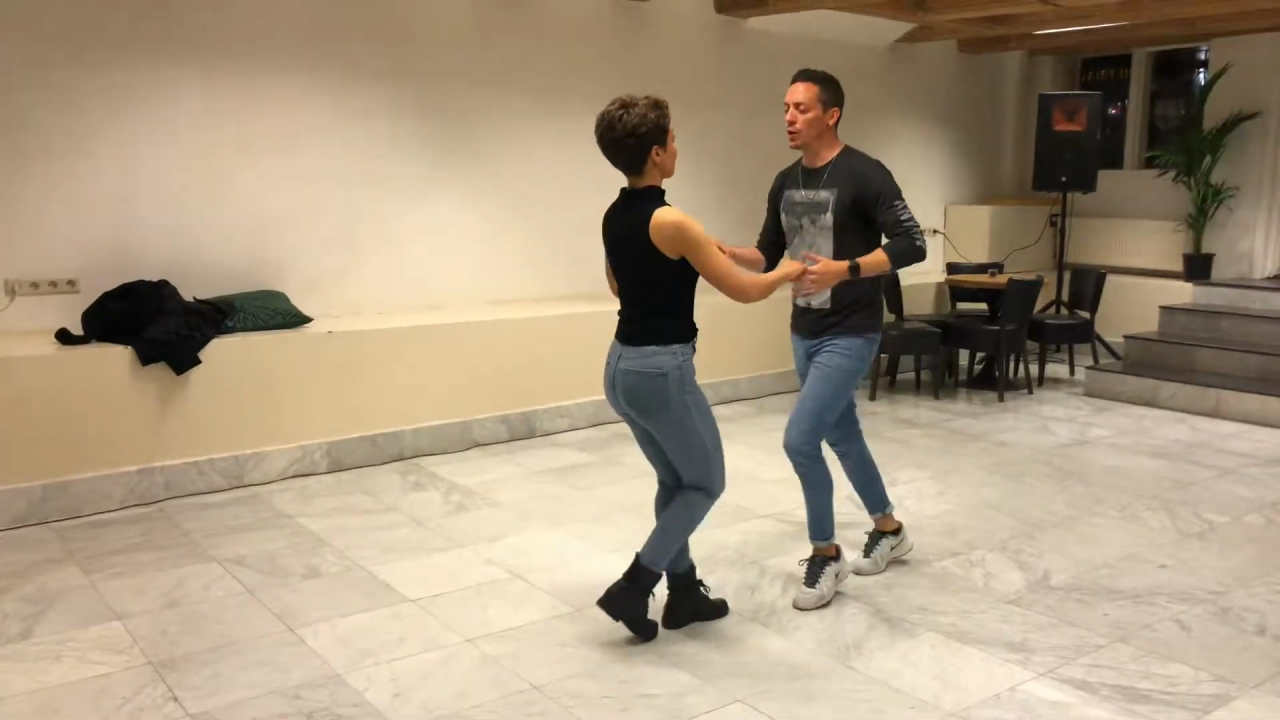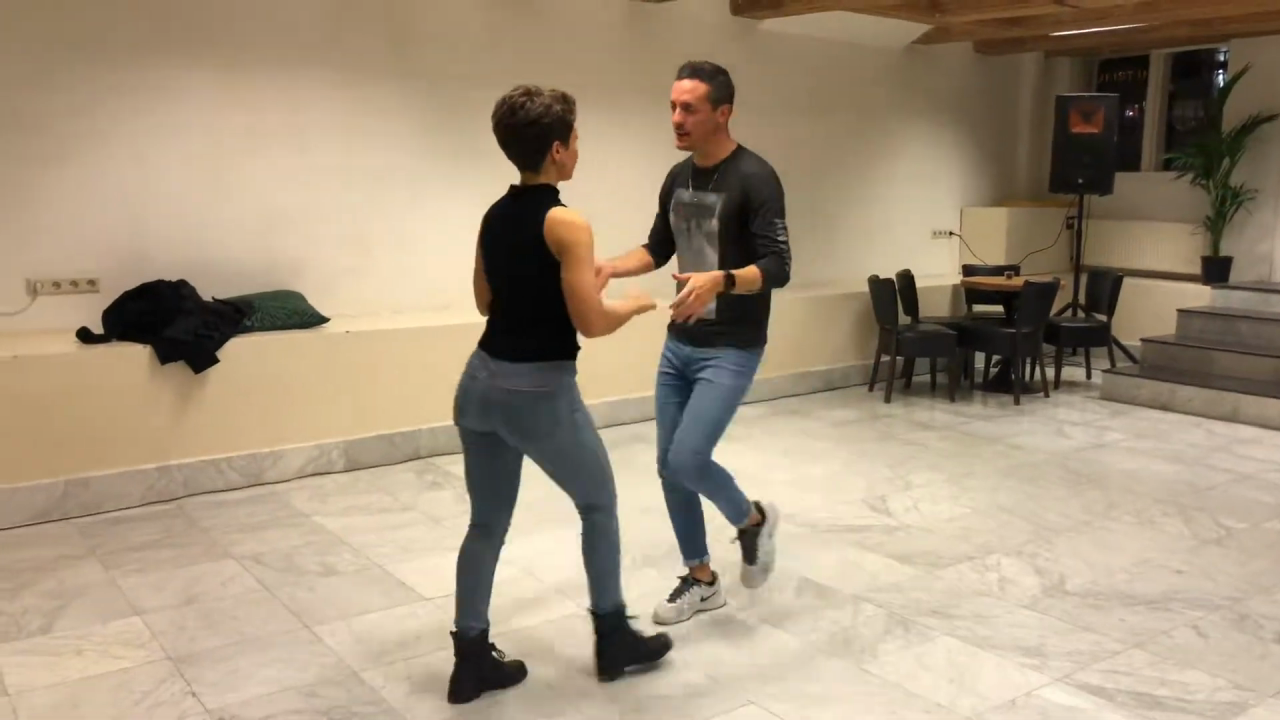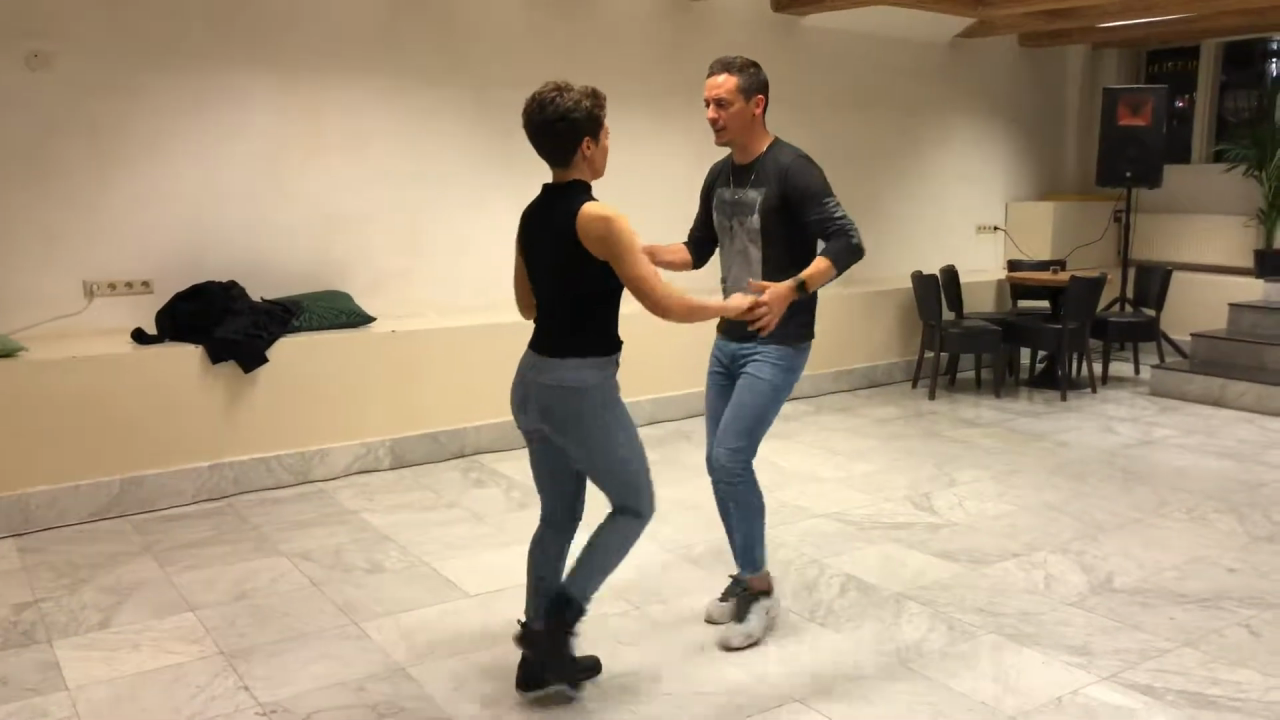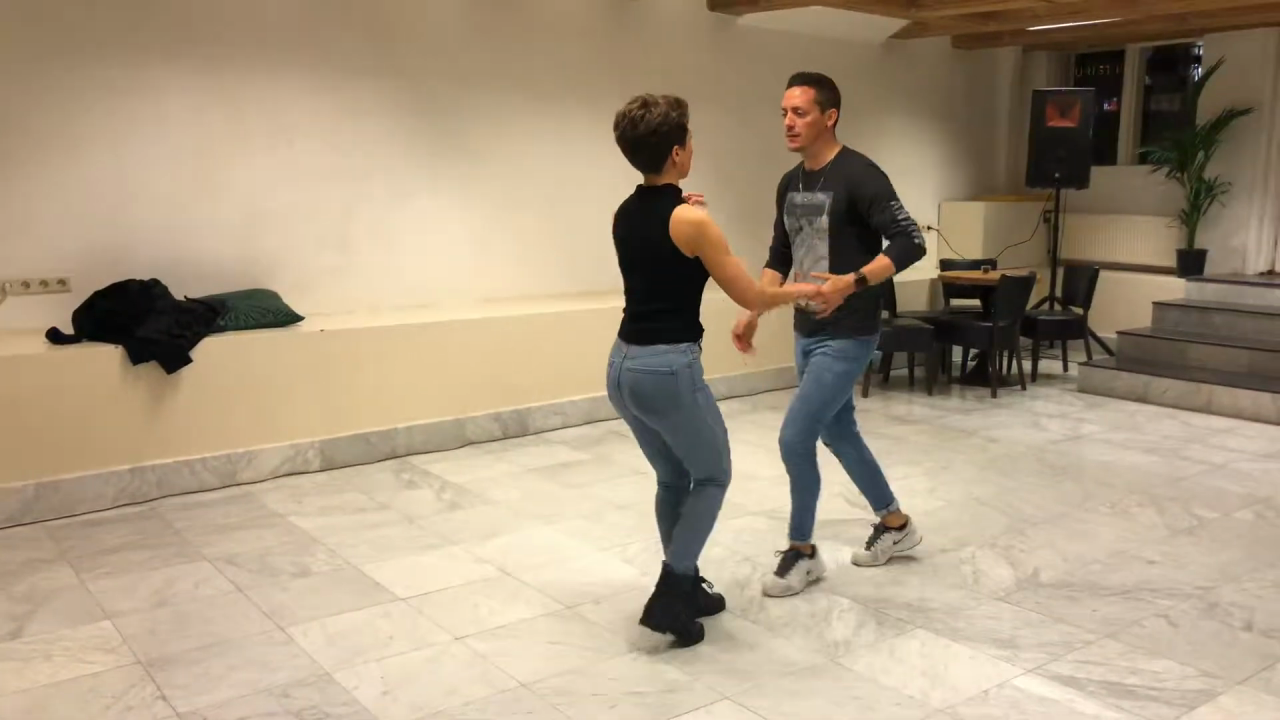
dt=1s
person 1, frame 1
left shoulder: (615, 217)
right shoulder: (670, 222)
right elbow: (744, 290)
right wrist: (789, 270)
left hip: (623, 365)
right hip: (659, 371)
left knee: (675, 480)
right knee: (704, 484)
left ankle: (685, 594)
right ankle: (634, 586)
person 1, frame 2
left shoulder: (493, 219)
right shoulder: (566, 224)
right elbow: (590, 322)
right wrist: (635, 303)
left hip: (483, 381)
right hip: (539, 390)
left knee: (486, 524)
right knee: (597, 504)
left ankle: (472, 658)
right ankle: (613, 639)
person 1, frame 3
left shoulder: (532, 217)
right shoulder: (595, 218)
right elbow: (665, 303)
right wrist: (732, 305)
left hip: (534, 380)
right hip: (581, 386)
left knee: (558, 517)
right knee: (634, 505)
left ankle: (544, 647)
right ankle: (557, 620)
person 1, frame 4
left shoulder: (626, 214)
right shoulder: (690, 220)
right elbow: (751, 297)
right wrist: (807, 290)
left hip: (624, 365)
right hip: (666, 369)
left knee: (675, 479)
right knee: (712, 477)
left ankle: (685, 586)
right ankle: (671, 595)
person 2, frame 1
left shoulder: (865, 174)
right shoulder: (785, 183)
left elbow: (911, 244)
right elbow: (769, 255)
left wrist: (846, 270)
right wrist: (723, 252)
left hip: (849, 336)
right hip: (805, 334)
left knee: (799, 440)
right knee: (842, 437)
left ankle: (825, 554)
right ankle: (888, 528)
person 2, frame 2
left shoulder: (754, 178)
right shoulder: (677, 179)
left elbow: (777, 268)
right elbow: (657, 250)
left wrist: (719, 282)
right wrist: (604, 268)
left hip: (731, 350)
right hip: (678, 346)
left knee: (691, 463)
right knee: (669, 465)
left ankle: (752, 520)
right ankle: (701, 578)
person 2, frame 3
left shoulder: (793, 170)
right shoulder: (718, 177)
left elbow: (847, 244)
right elbow: (699, 250)
left wrist: (793, 289)
right wrist: (647, 252)
left hip: (778, 344)
right hip: (729, 341)
left knee: (730, 459)
right knee: (719, 465)
left ankle: (756, 587)
right ankle: (748, 576)
person 2, frame 4
left shoulder: (860, 176)
right shoulder: (789, 184)
left elbow: (909, 245)
left wrist: (851, 282)
right wrist: (752, 312)
left hip: (847, 337)
right hip: (808, 335)
left knee: (794, 439)
right knee: (840, 435)
left ankle: (802, 550)
right ankle: (895, 523)
